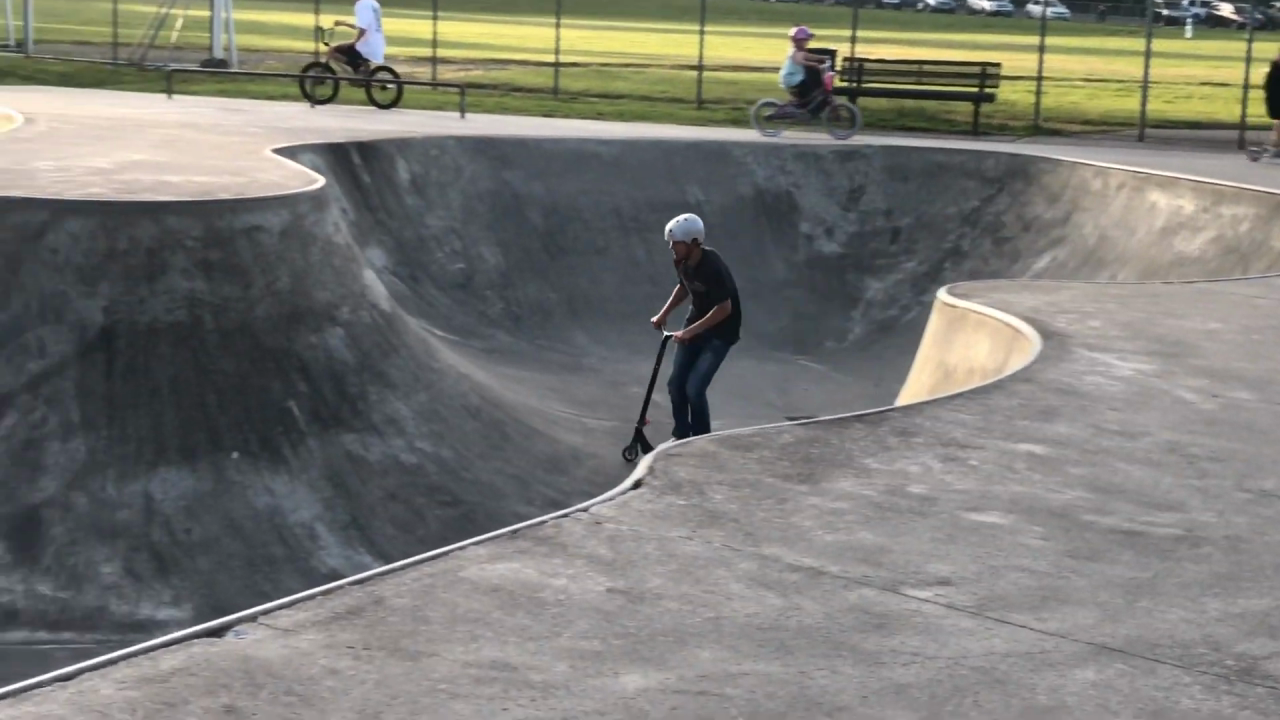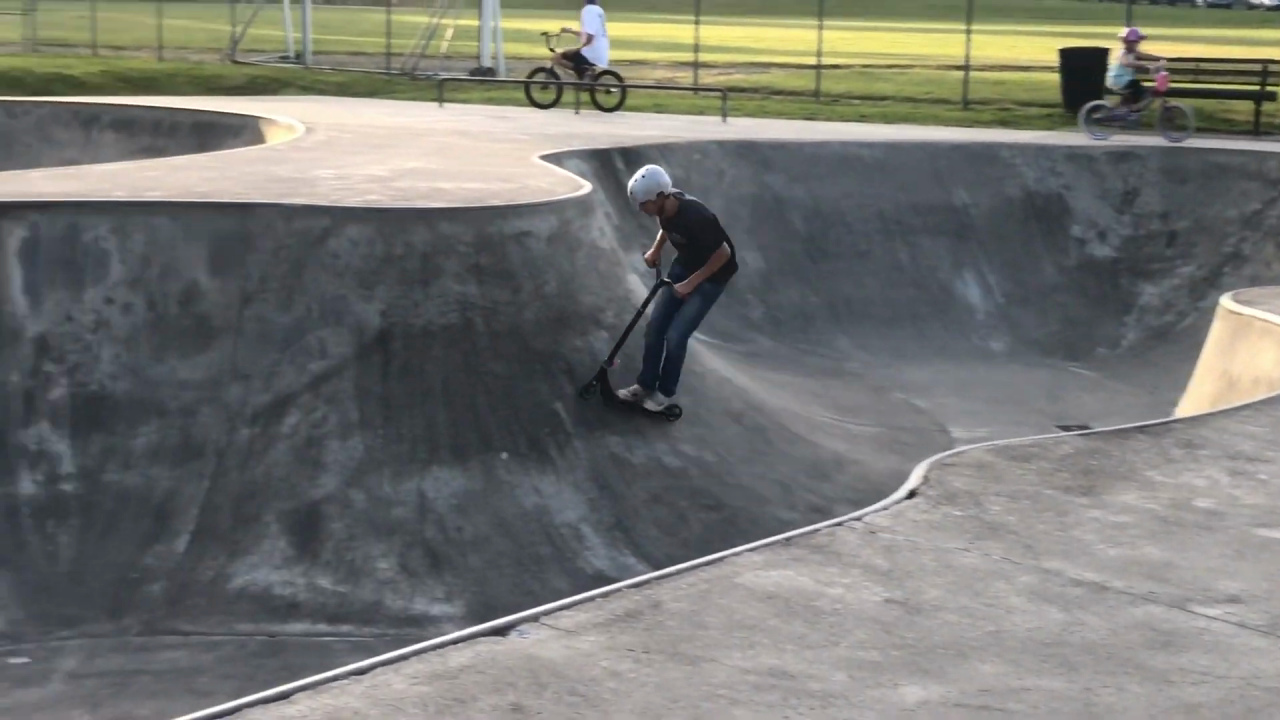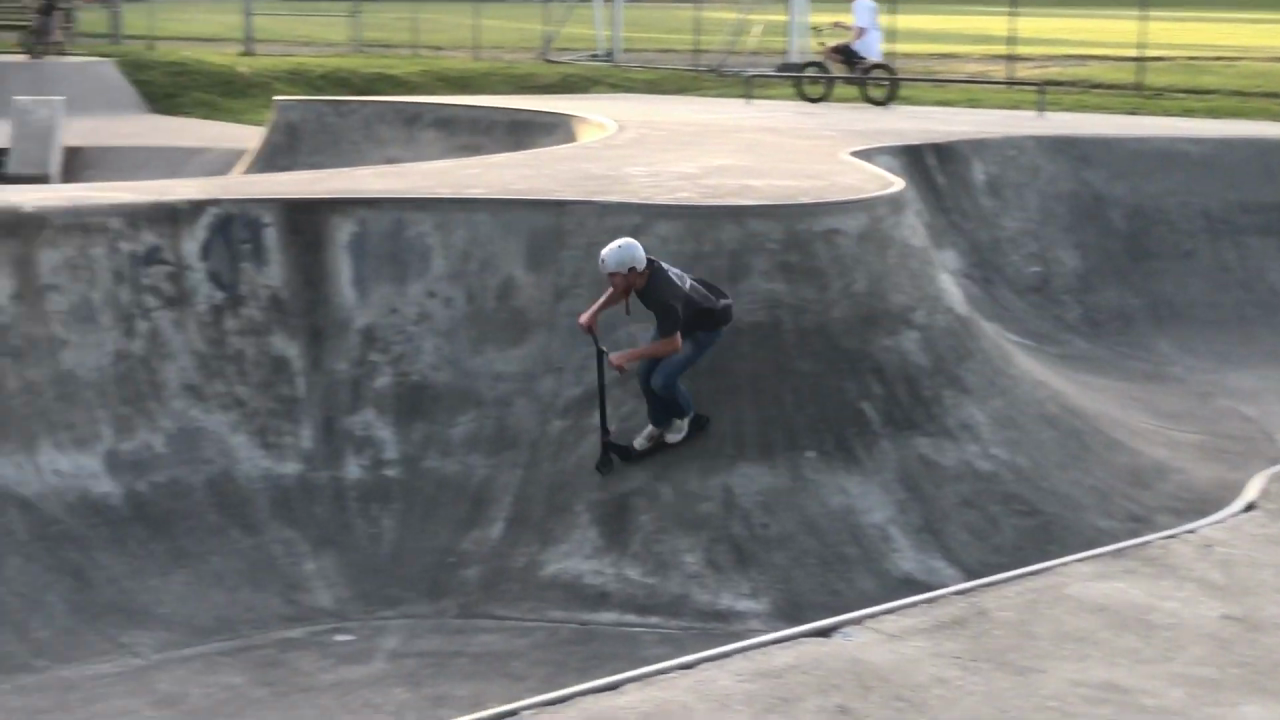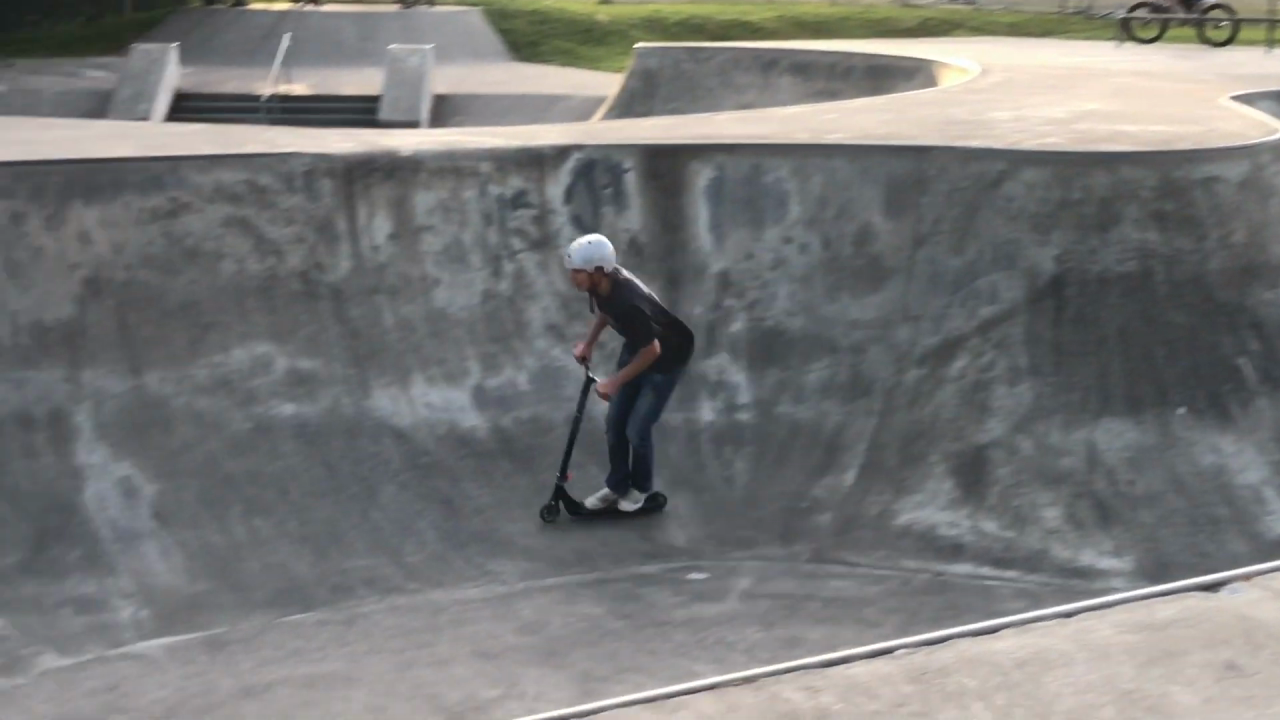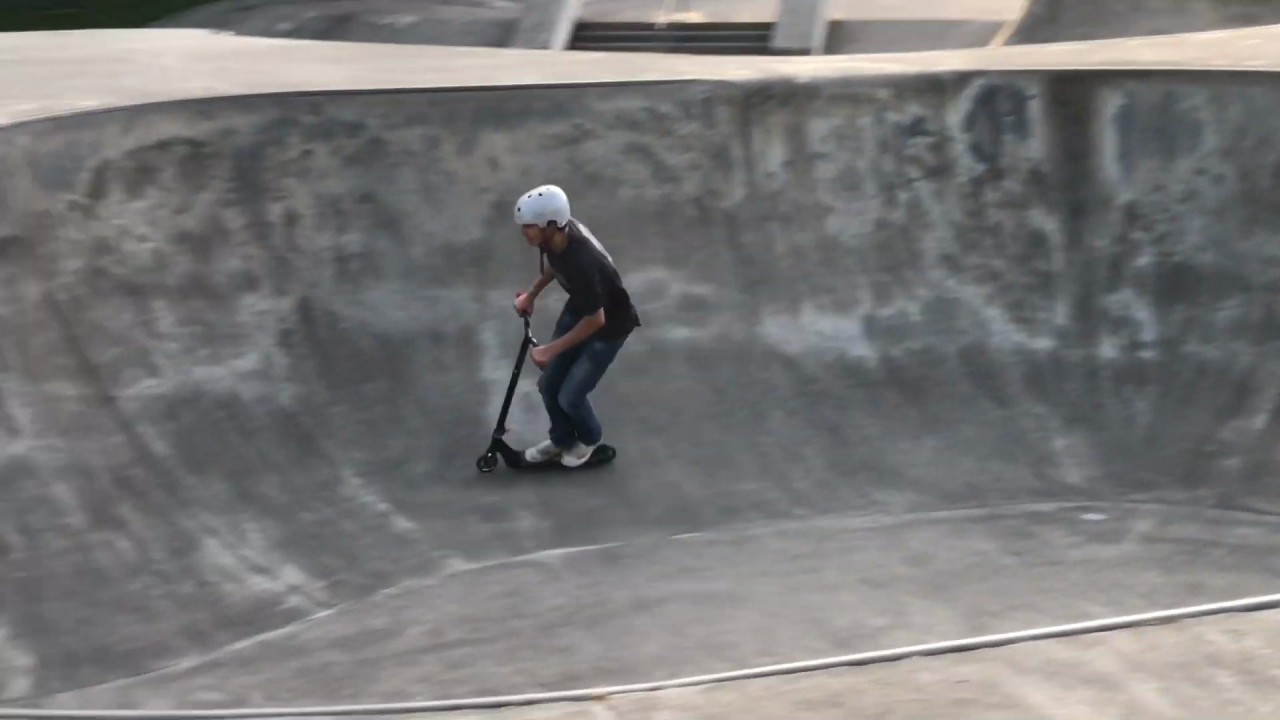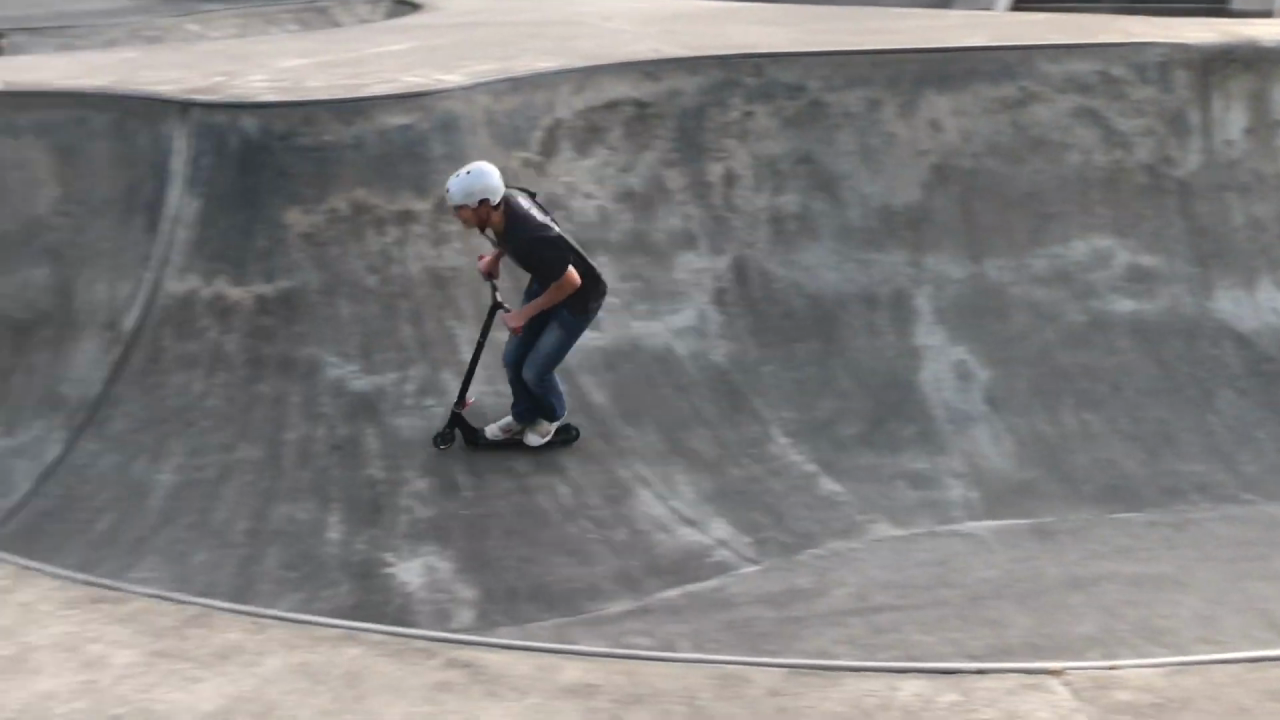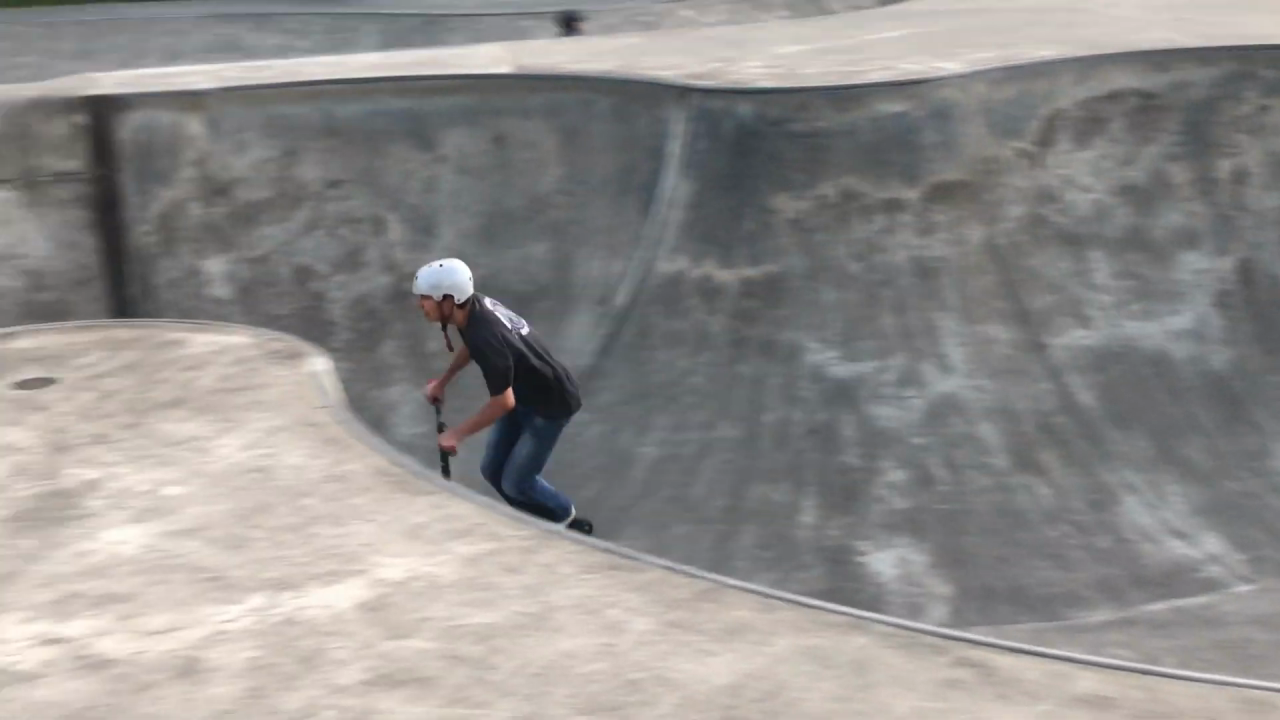
dt=0.3s
person 1, frame 1
left shoulder: (714, 268)
right shoulder: (682, 260)
left elbow: (724, 309)
left wrist: (690, 331)
right wrist: (663, 313)
left hip: (720, 332)
right hip: (697, 322)
left knee: (694, 389)
right knee: (675, 383)
left ankle: (699, 436)
right ankle: (681, 433)
person 1, frame 2
left shoulder: (695, 217)
right shoulder: (666, 208)
left elbow: (723, 253)
left wrist: (691, 283)
right wrist: (656, 248)
left hip: (710, 277)
right hip: (684, 265)
left knee: (676, 336)
right knee: (655, 325)
left ankle: (666, 391)
right ankle: (646, 385)
person 1, frame 3
left shoulder: (664, 297)
right shoulder: (640, 270)
left elbow: (673, 346)
right elbow: (620, 289)
left wrist: (626, 357)
right wrist: (593, 313)
left hip: (705, 325)
right hip: (680, 317)
left knee: (661, 380)
right knee: (644, 371)
left ankle: (682, 413)
right ankle: (659, 422)
person 1, frame 4
left shoulder: (628, 303)
right shoulder: (605, 283)
left elbow: (652, 351)
left wrist: (615, 381)
right wrist: (588, 343)
left hip: (663, 362)
right hip: (635, 350)
left knee: (637, 430)
right knee: (615, 423)
left ankle: (640, 487)
right ankle: (617, 484)
person 1, frame 5
left shoulder: (583, 264)
right shoulder: (557, 237)
left elbow: (596, 320)
left wrist: (550, 350)
right wrist: (531, 295)
left hip: (608, 328)
right hip: (576, 312)
left knee: (568, 396)
right knee: (549, 385)
left ankle: (588, 439)
right ankle: (561, 440)
person 1, frame 6
left shoulder: (529, 237)
right shoulder: (508, 202)
left elbow: (571, 282)
left wrist: (525, 313)
right wrist: (495, 258)
left hip: (577, 297)
right hip: (546, 283)
left knee: (535, 370)
right knee: (514, 360)
left ankle: (551, 415)
right ankle: (522, 416)
person 1, frame 7
right shoulder: (474, 305)
left elbow: (504, 402)
left wrist: (457, 433)
right wrist: (442, 381)
left knee: (515, 483)
right knee: (491, 470)
left ankle: (561, 514)
